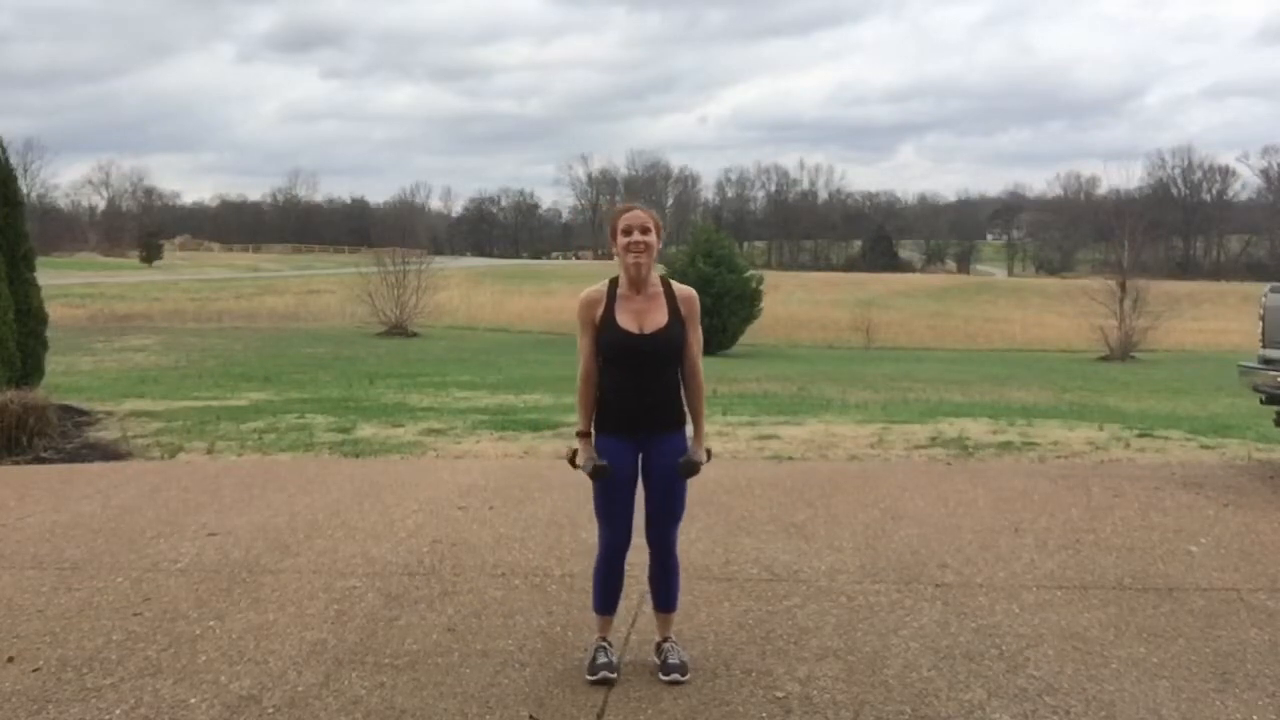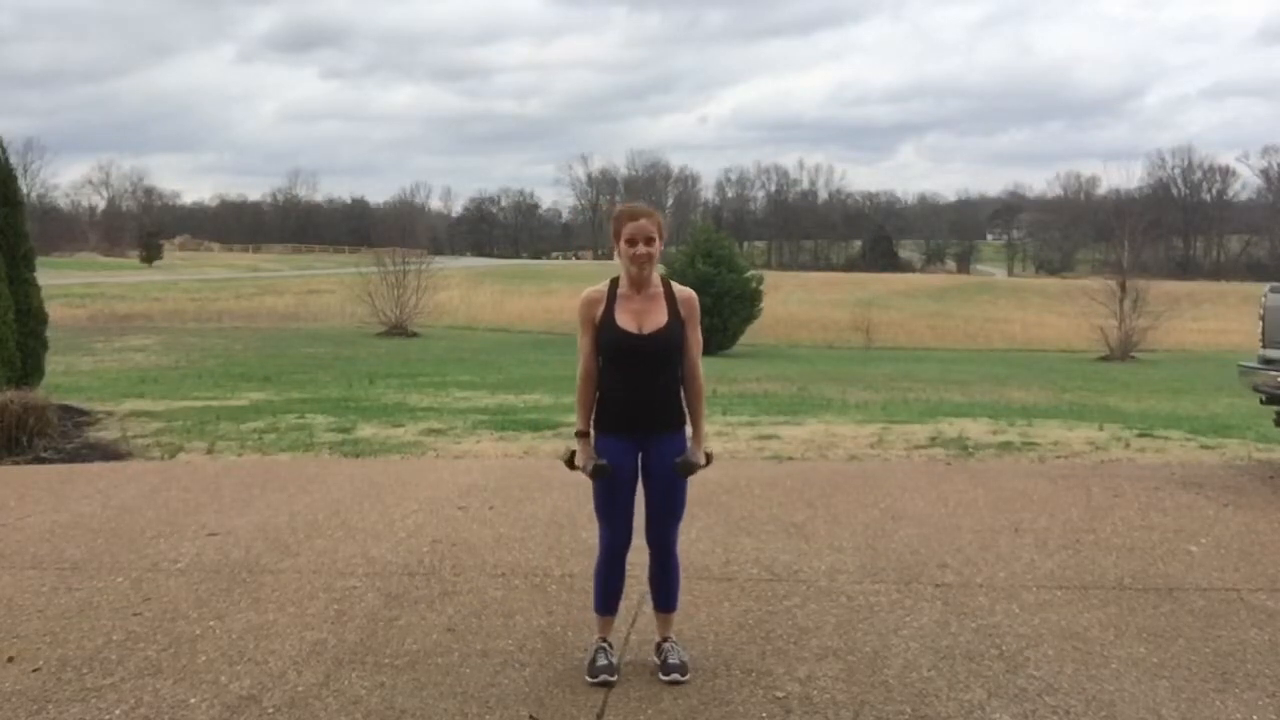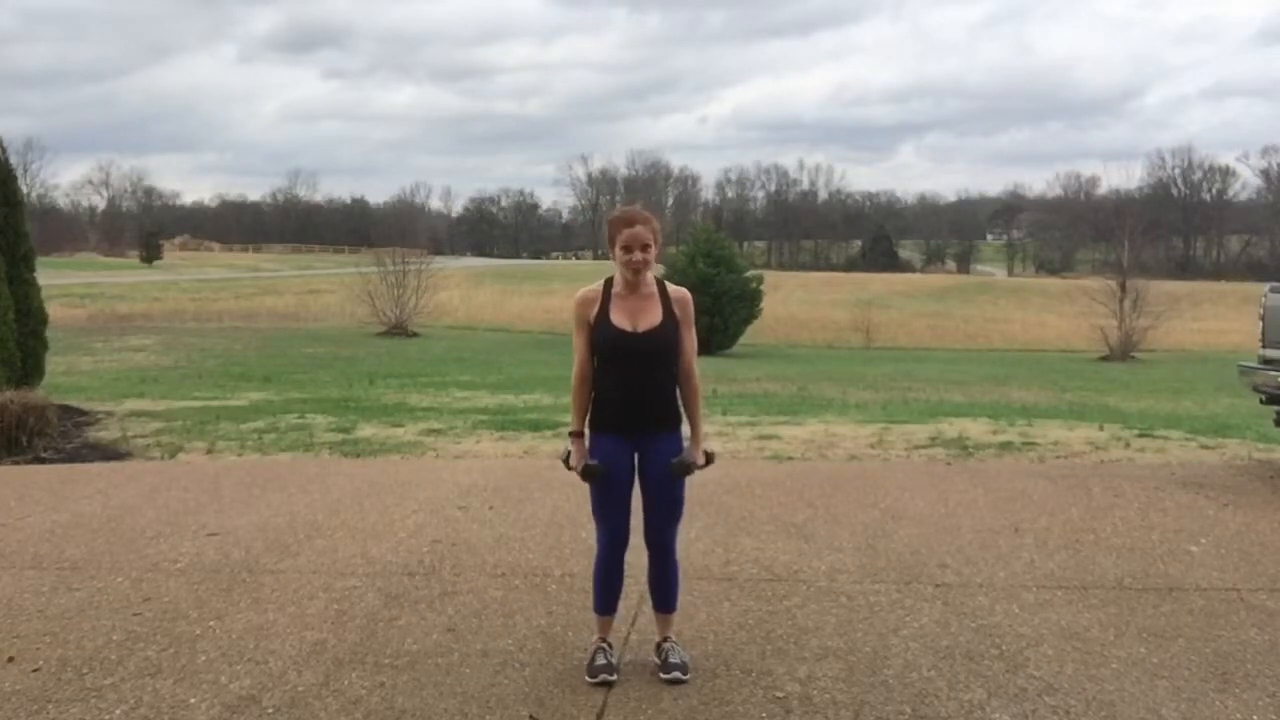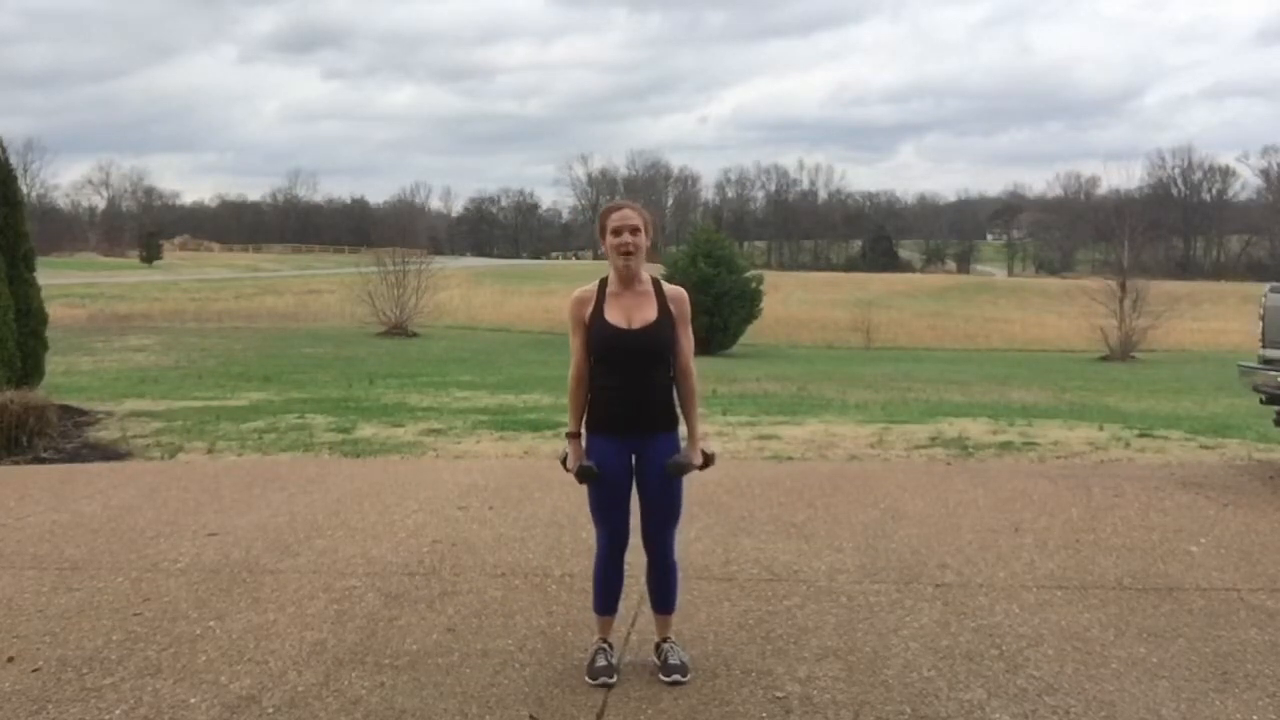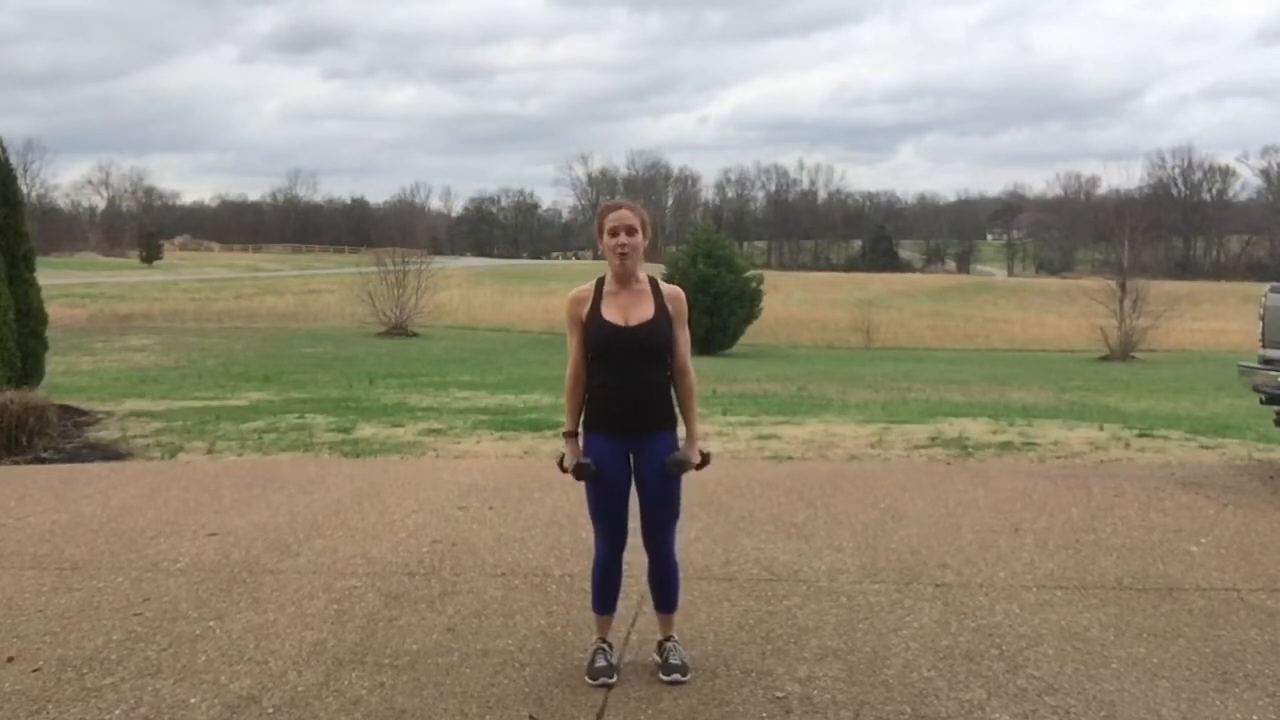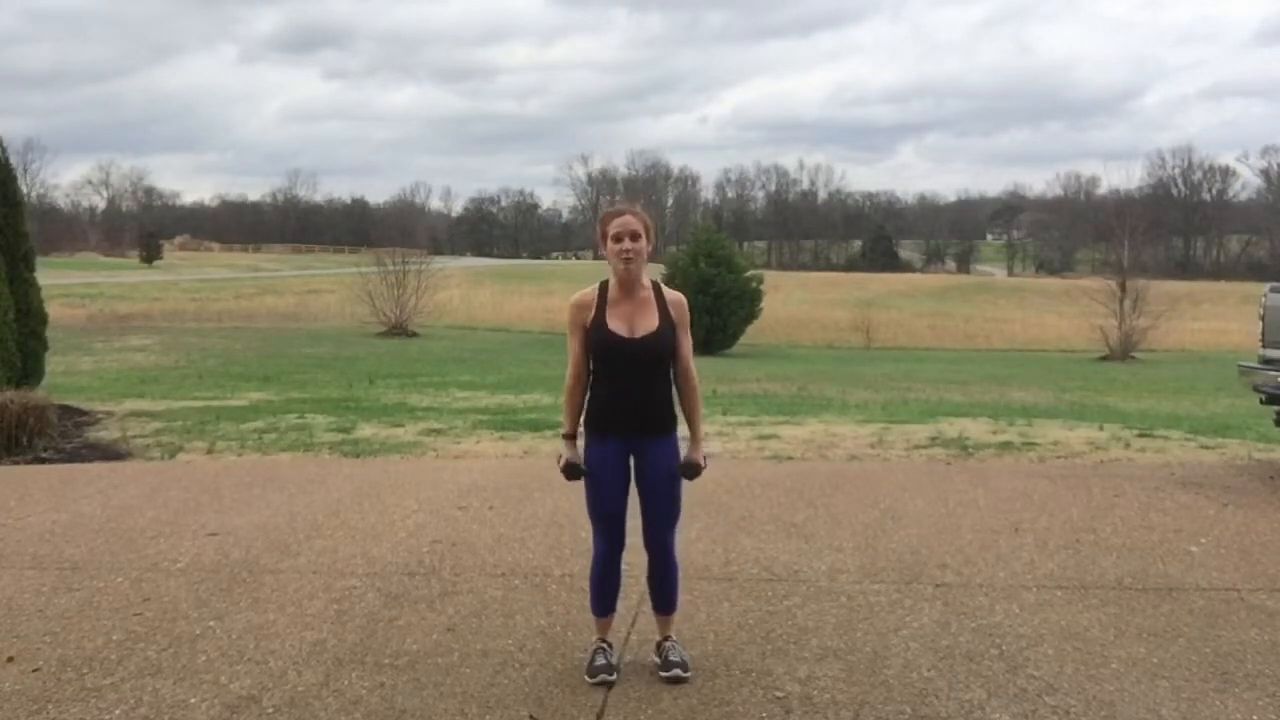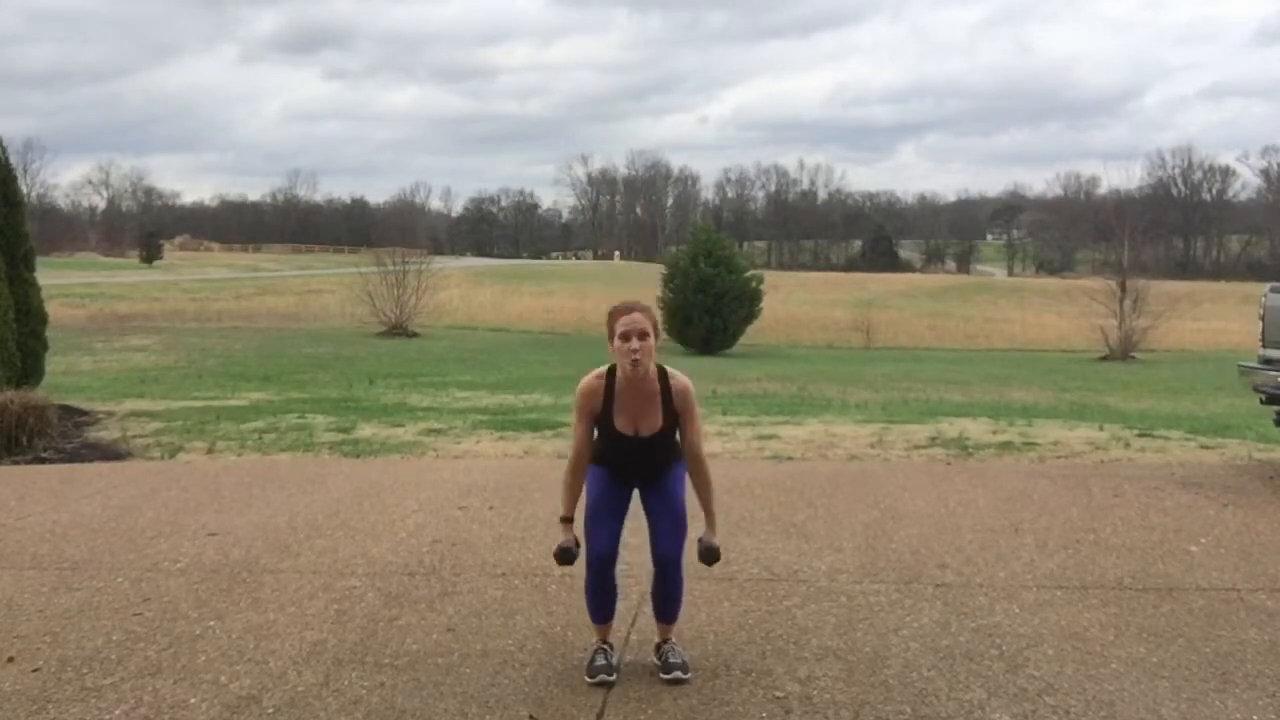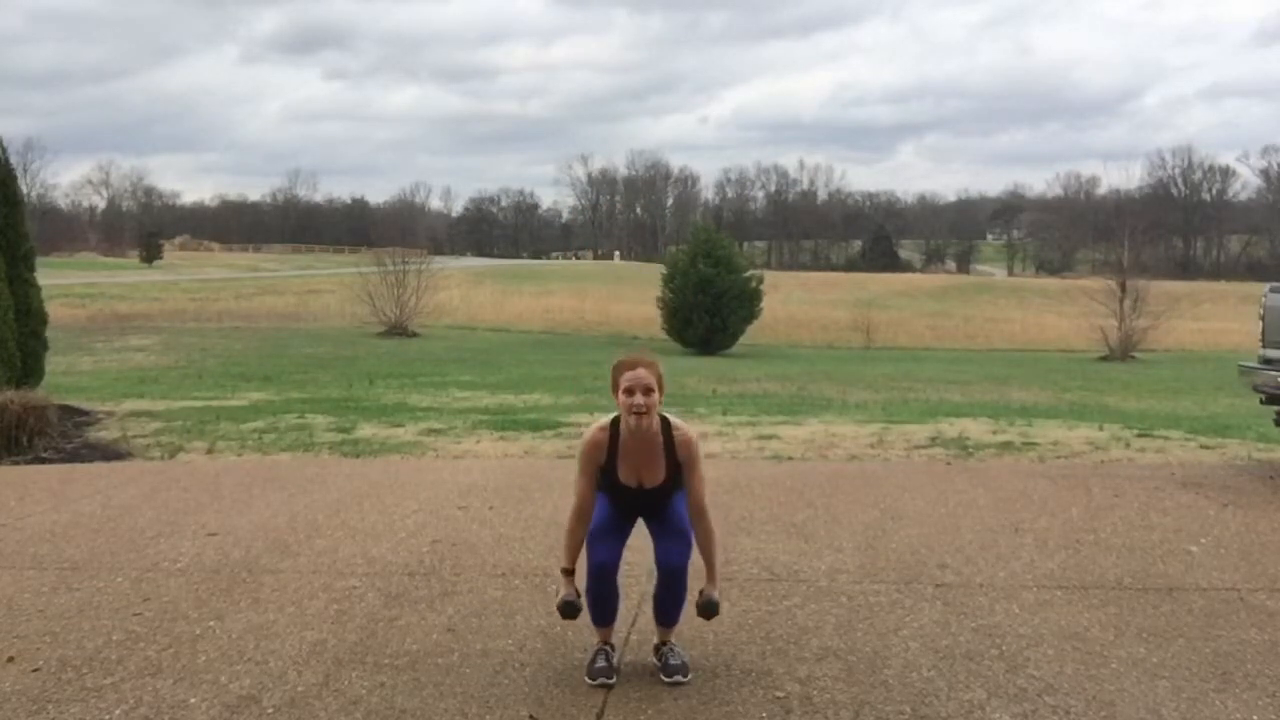
dt=0.4s
person 1, frame 1
left shoulder: (684, 298)
right shoulder: (594, 301)
left elbow: (693, 373)
right elbow: (588, 375)
left wrist: (699, 436)
right wrist: (584, 437)
left hip: (668, 435)
right hip: (614, 436)
left knee: (663, 540)
right knee: (613, 541)
left ankle: (666, 639)
right ankle: (602, 640)
person 1, frame 2
left shoulder: (684, 299)
right shoulder: (595, 300)
left elbow: (693, 374)
right elbow: (587, 374)
left wrist: (698, 437)
right wrist: (583, 437)
left hip: (667, 436)
right hip: (613, 436)
left knee: (663, 540)
right knee: (614, 540)
left ankle: (666, 640)
right ankle: (602, 642)
person 1, frame 3
left shoulder: (678, 299)
right shoulder: (589, 300)
left elbow: (688, 373)
right elbow: (582, 374)
left wrist: (697, 437)
right wrist: (577, 438)
left hip: (663, 435)
right hip: (609, 435)
left knee: (662, 540)
right knee: (612, 540)
left ankle: (666, 639)
right ankle: (602, 641)
person 1, frame 4
left shoulder: (674, 298)
right shoulder: (585, 301)
left elbow: (685, 373)
right elbow: (578, 375)
left wrist: (694, 438)
right wrist: (574, 439)
left hip: (660, 436)
right hip: (605, 437)
left knee: (660, 542)
right knee: (611, 541)
left ankle: (666, 641)
right ankle: (602, 643)
person 1, frame 5
left shoulder: (671, 297)
right shoulder: (582, 300)
left elbow: (683, 371)
right elbow: (576, 375)
left wrist: (692, 436)
right wrist: (571, 438)
left hip: (658, 434)
right hip: (603, 436)
left knee: (660, 541)
right knee: (610, 542)
left ankle: (668, 640)
right ankle: (602, 642)
person 1, frame 6
left shoulder: (673, 302)
right shoulder: (585, 304)
left elbow: (686, 377)
right elbow: (577, 378)
left wrist: (696, 440)
right wrist: (569, 439)
left hip: (658, 439)
right hip: (604, 440)
left knee: (660, 541)
right knee: (609, 542)
left ankle: (666, 640)
right ankle: (602, 643)
person 1, frame 7
left shoulder: (679, 388)
right shoulder: (593, 388)
left elbow: (696, 459)
right elbow: (578, 459)
left wrist: (710, 524)
right wrist: (567, 521)
left hip: (662, 471)
right hip: (610, 471)
left knee: (668, 556)
right knee: (599, 556)
left ankle: (666, 642)
right ankle: (603, 643)
person 1, frame 8
left shoulder: (682, 438)
right shoulder: (597, 438)
left elbow: (699, 512)
right elbow: (581, 512)
left wrist: (711, 579)
right wrist: (567, 575)
left hip: (666, 501)
right hip: (615, 501)
left knee: (674, 567)
right knee: (600, 567)
left ankle: (665, 644)
right ankle: (604, 646)
